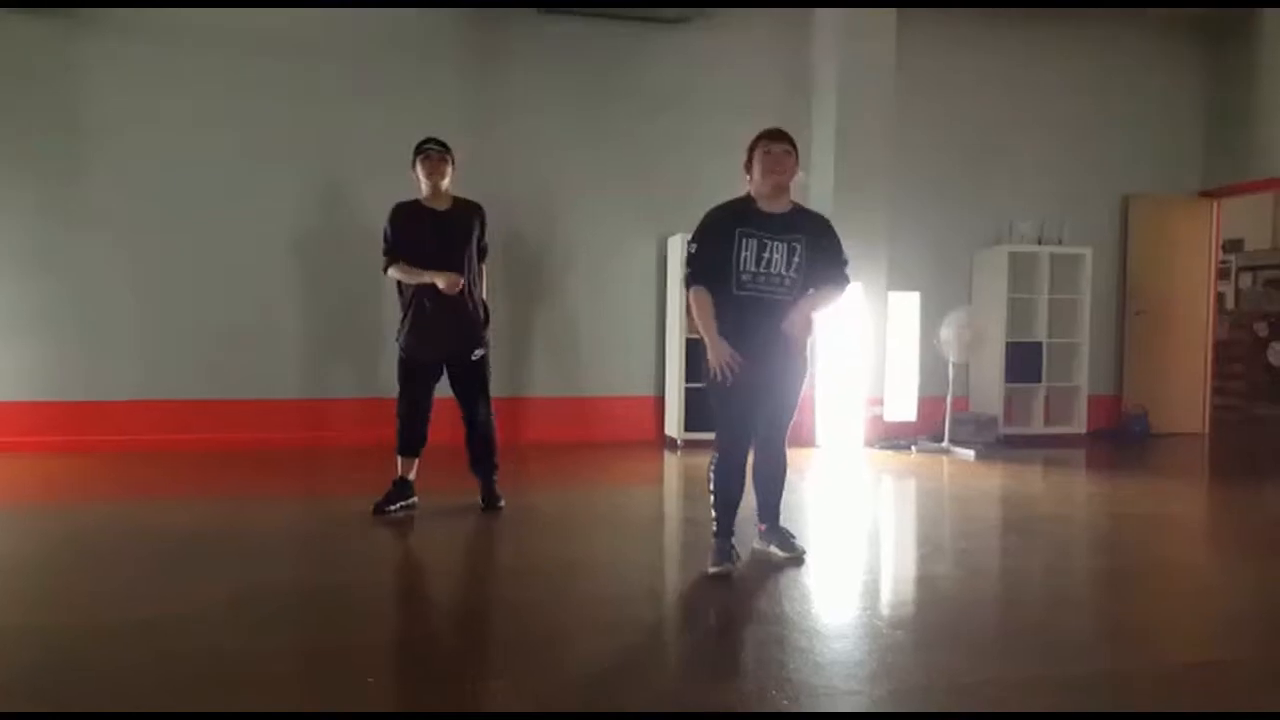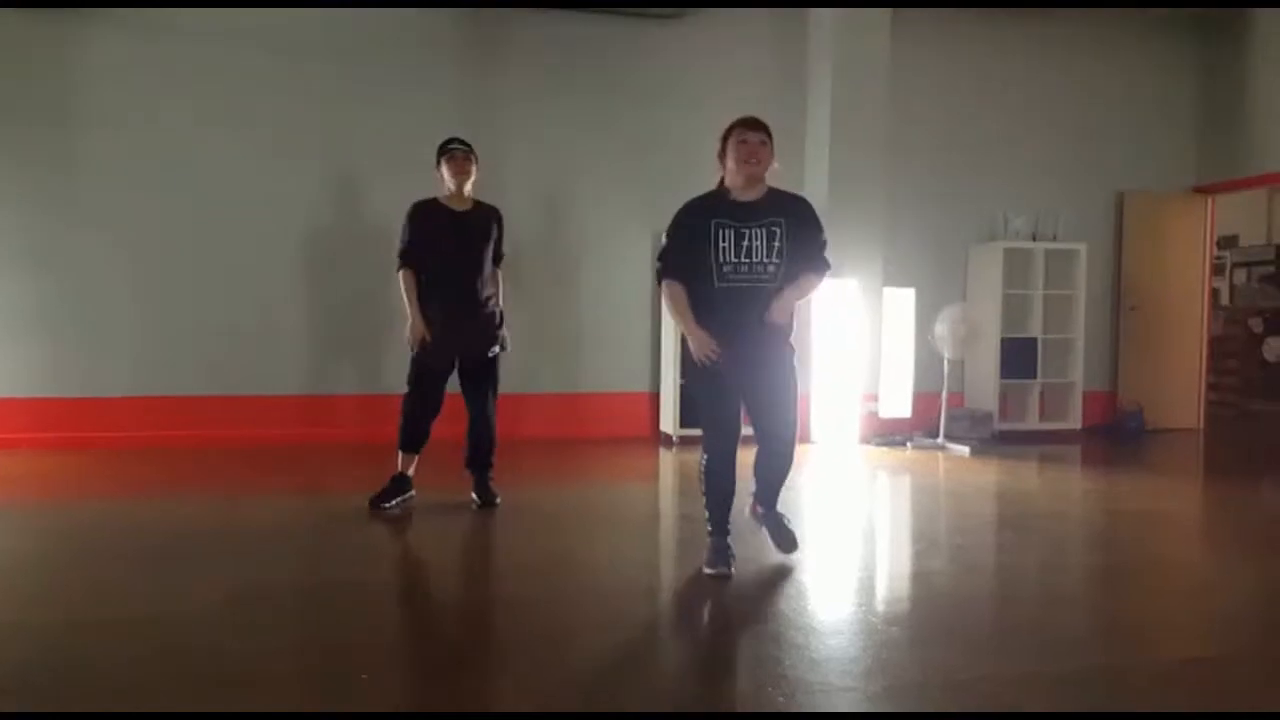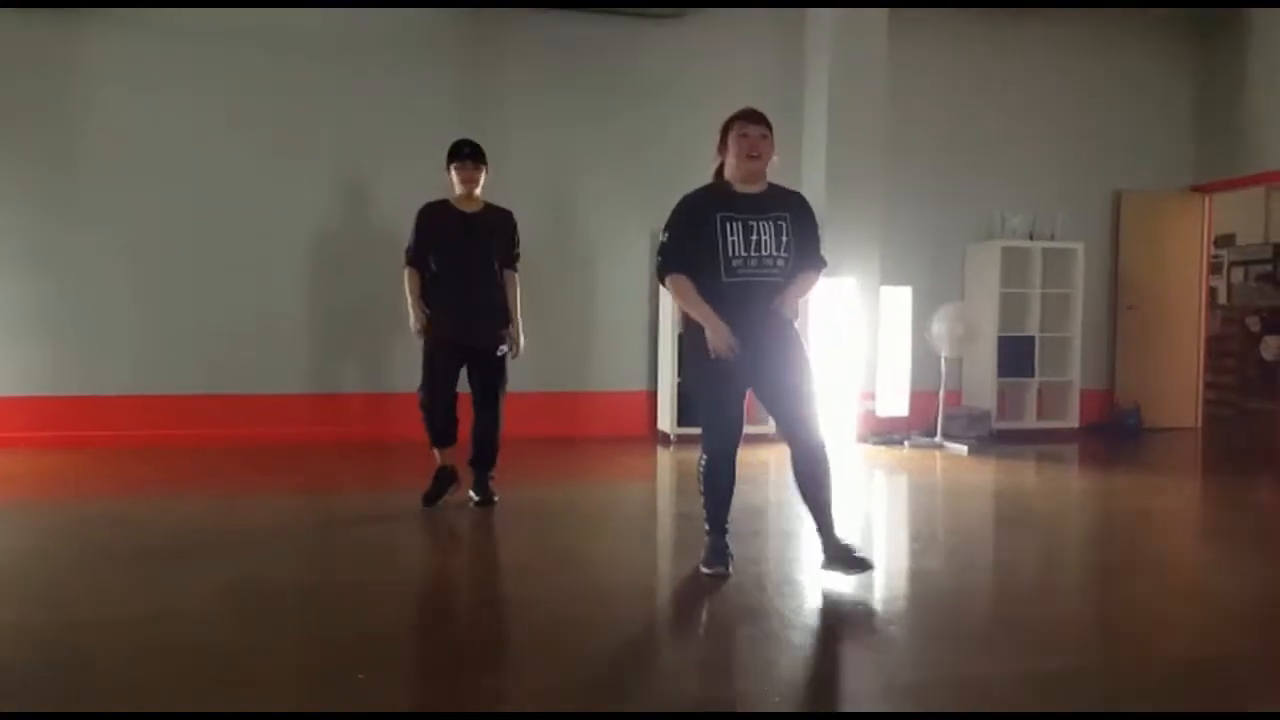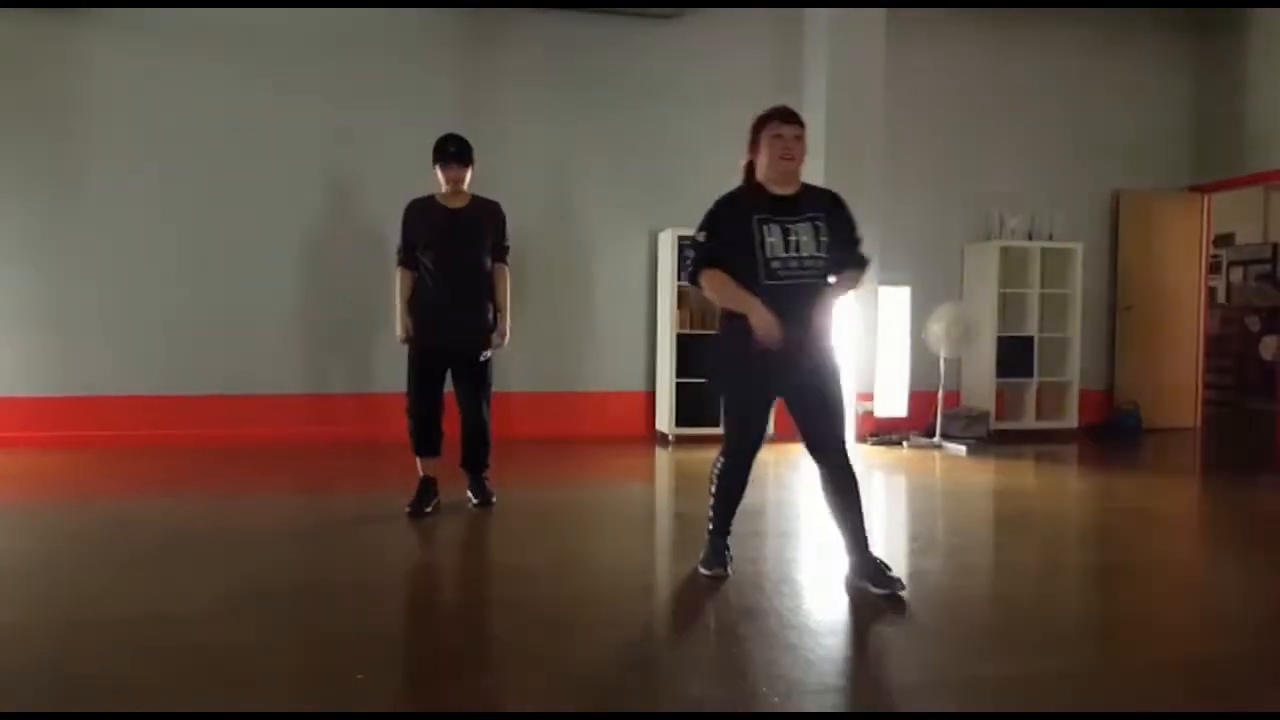
dt=0.3s
person 1, frame 1
left shoulder: (816, 227)
right shoulder: (722, 220)
left elbow: (836, 282)
right elbow: (698, 282)
left wrist: (805, 308)
right wrist: (712, 340)
left hip: (785, 353)
right hip: (733, 352)
left knee: (773, 442)
right knee: (731, 444)
left ankle: (770, 527)
right ankle: (723, 540)
person 1, frame 2
left shoulder: (795, 210)
right shoulder: (697, 213)
left elbow: (817, 267)
right elbow: (670, 276)
left wrist: (788, 296)
right wrist: (690, 330)
left hip: (771, 344)
right hip: (714, 347)
left knee: (780, 438)
right knee: (719, 444)
left ankle: (766, 506)
right ankle: (718, 539)
person 1, frame 3
left shoulder: (794, 207)
right shoulder: (697, 207)
left elbow: (812, 264)
right elbow: (671, 273)
left wrist: (792, 295)
right wrist: (710, 322)
left hip: (779, 339)
right hip: (717, 345)
left knee: (808, 439)
right knee: (720, 444)
left ankle: (831, 541)
right ankle: (716, 541)
person 1, frame 4
left shoulder: (829, 206)
right shoulder: (733, 209)
left elbow: (853, 265)
right elbow: (705, 273)
left wrist: (829, 299)
right wrist: (752, 308)
left hip: (811, 349)
right hip: (749, 350)
left knee: (833, 452)
right knee: (740, 449)
left ankle: (861, 558)
right ankle: (717, 540)
person 2, frame 1
left shoulder: (473, 213)
right shoulder: (402, 214)
right elbow: (392, 267)
left wrist: (482, 311)
right wrist: (434, 277)
left hip: (468, 328)
right hip: (420, 328)
left knee: (477, 408)
right knee: (411, 406)
left ankle: (488, 482)
right ankle: (404, 485)
person 2, frame 2
left shoulder: (491, 217)
right shoulder: (421, 213)
right elbow: (406, 268)
left wrist: (500, 319)
right wrist: (414, 315)
left hip: (482, 327)
right hip: (433, 327)
left knee: (482, 406)
right knee: (419, 402)
left ankle: (481, 479)
right ankle: (402, 480)
person 2, frame 3
left shoulder: (503, 220)
right shoulder: (430, 215)
left elbow: (509, 273)
right elbow: (413, 265)
left wrist: (516, 322)
right wrist: (414, 308)
left hip: (490, 327)
right hip: (443, 325)
left knee: (489, 404)
right knee: (435, 397)
left ankle: (482, 477)
right ankle: (447, 468)
person 2, frame 4
left shoulder: (491, 213)
right shoulder: (417, 211)
left elbow: (499, 265)
right elbow: (406, 266)
left wrist: (503, 316)
right wrist: (402, 313)
left hip: (475, 326)
right hip: (428, 327)
left knee: (475, 406)
right knee: (422, 404)
left ankle: (477, 478)
right ankle: (428, 483)
